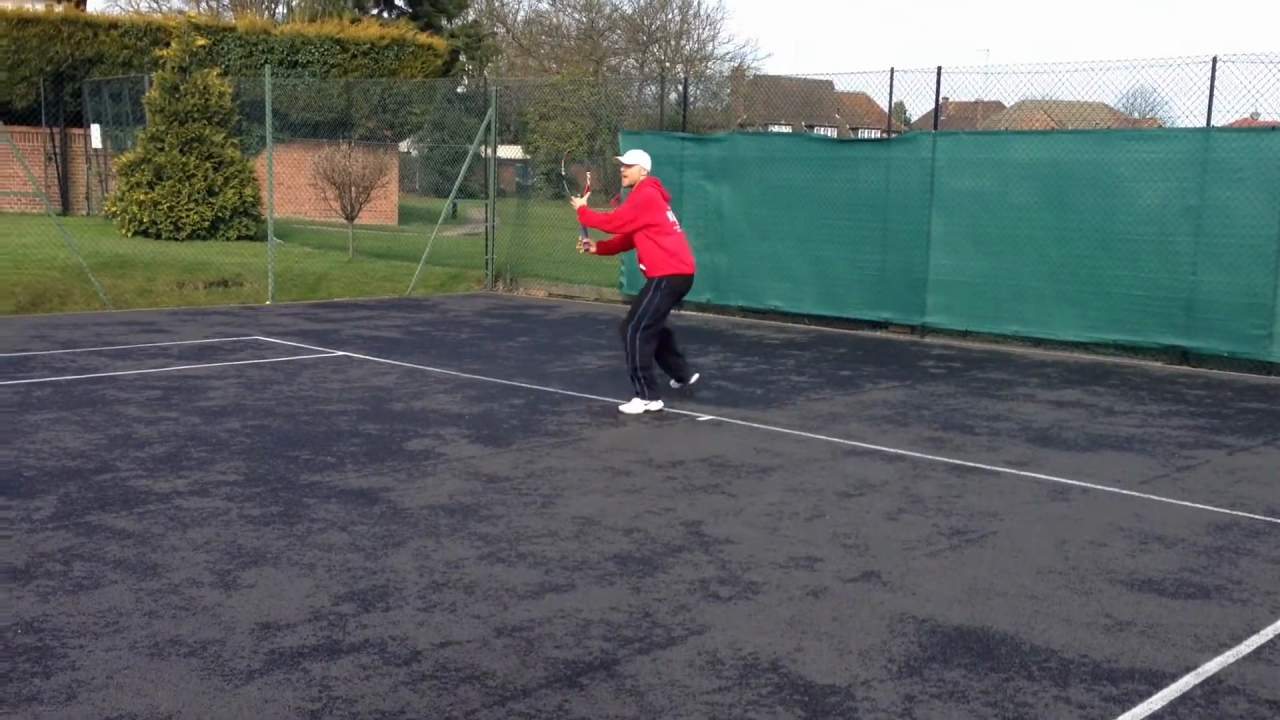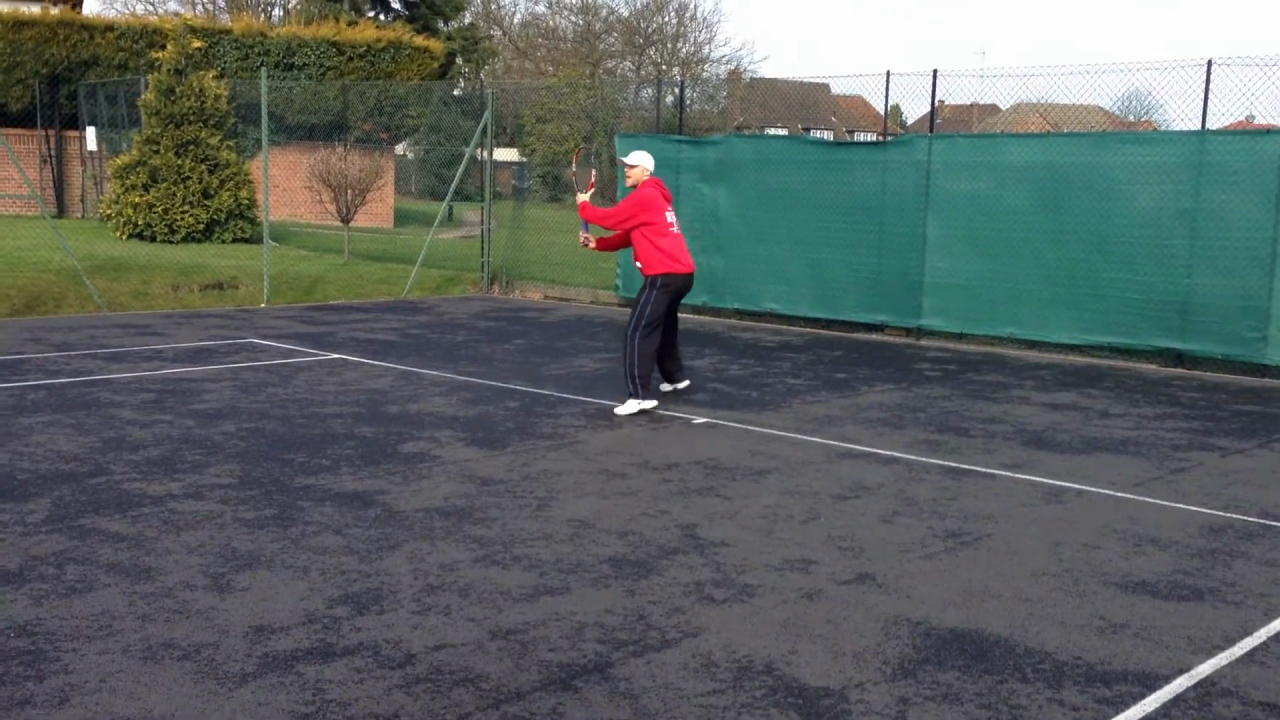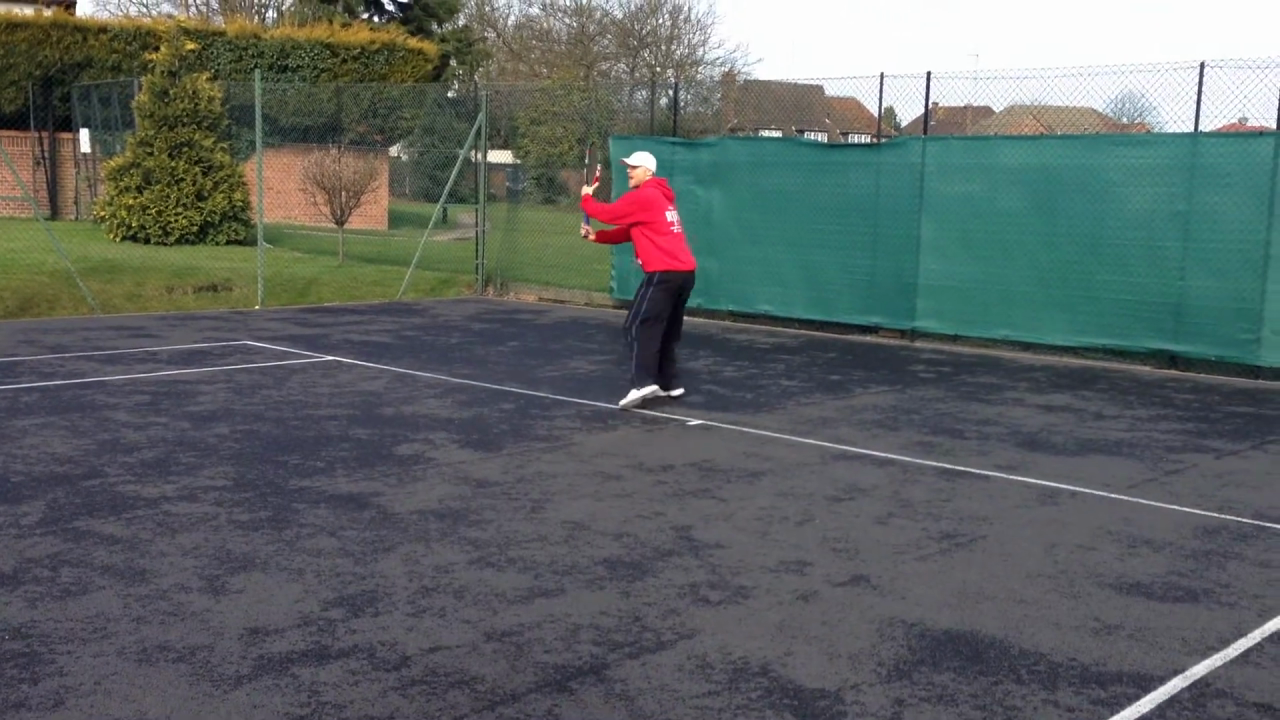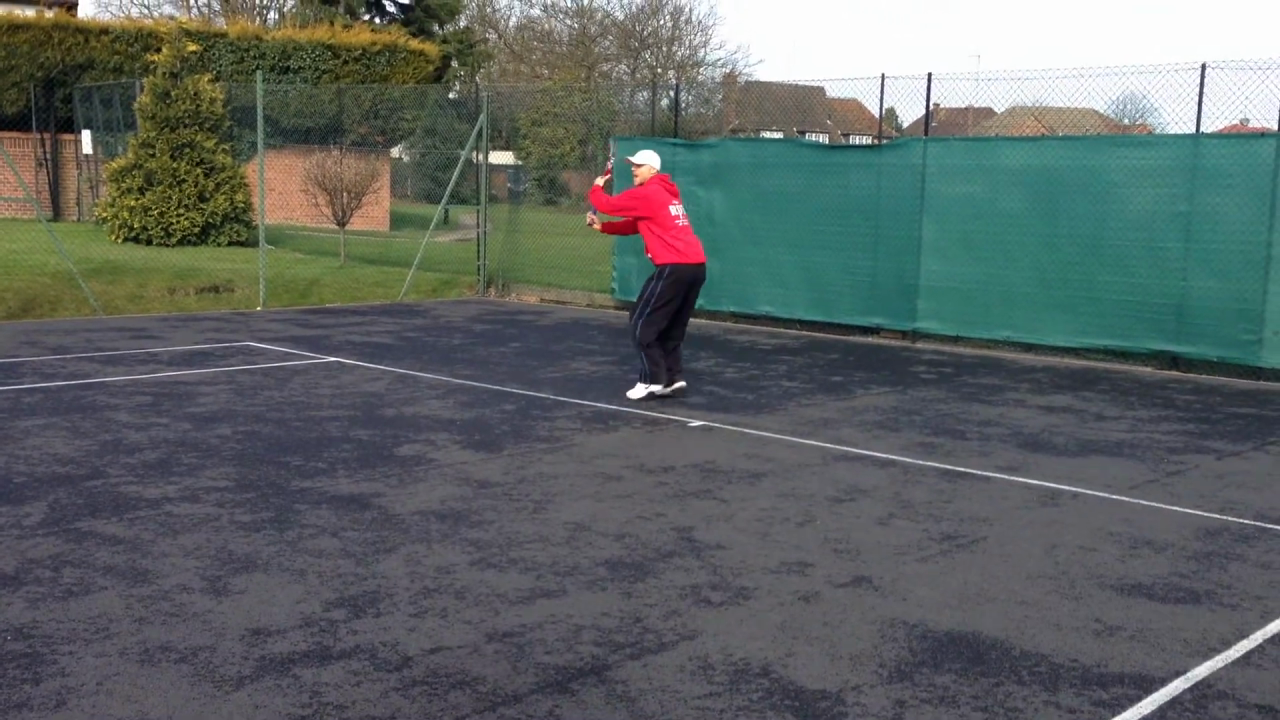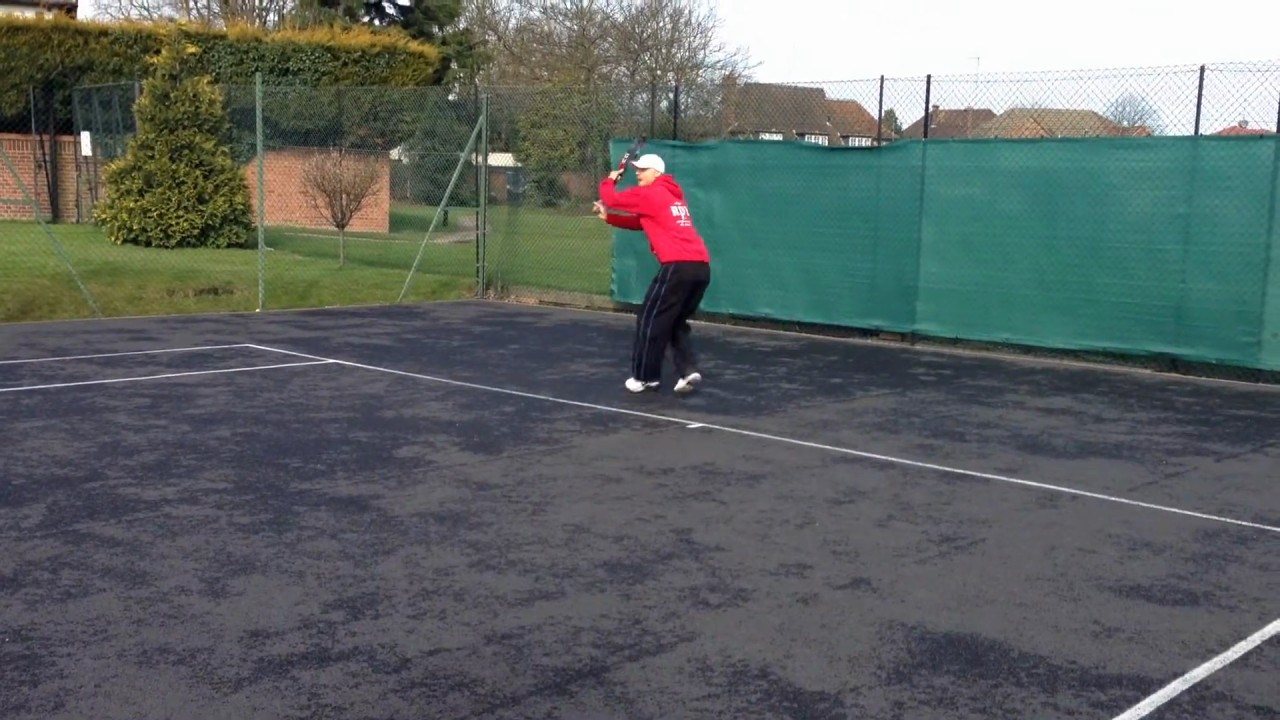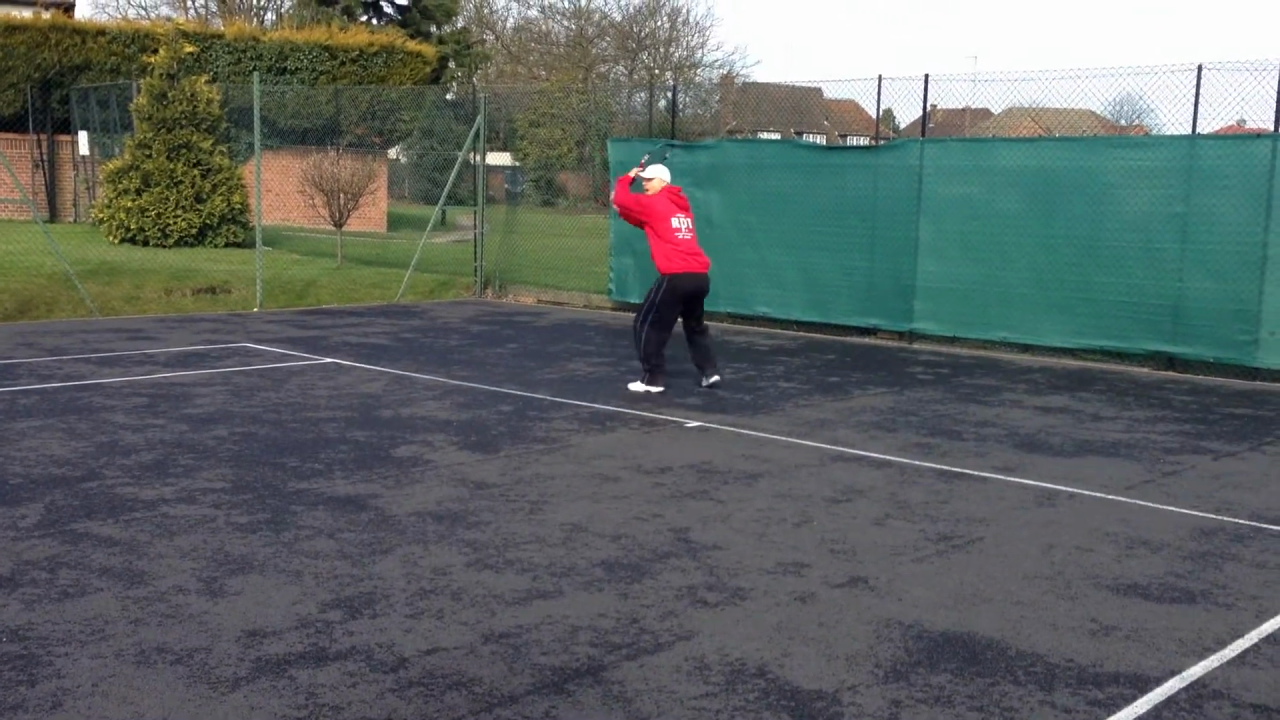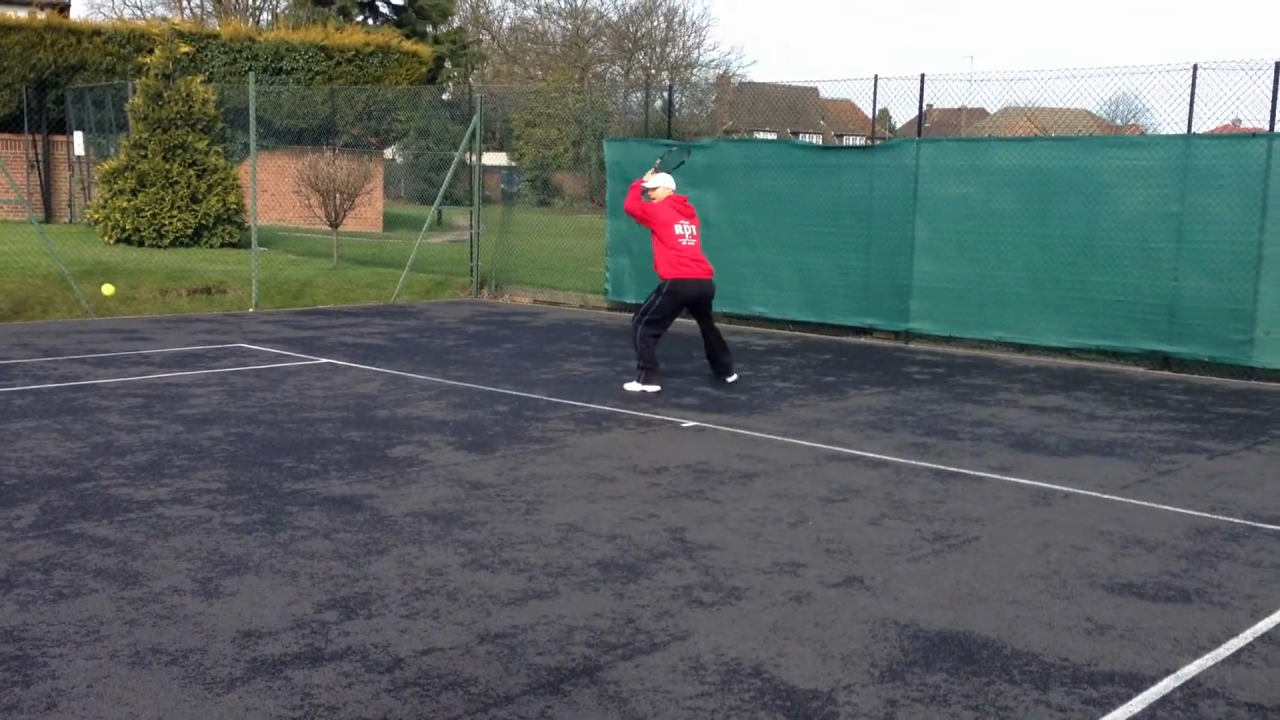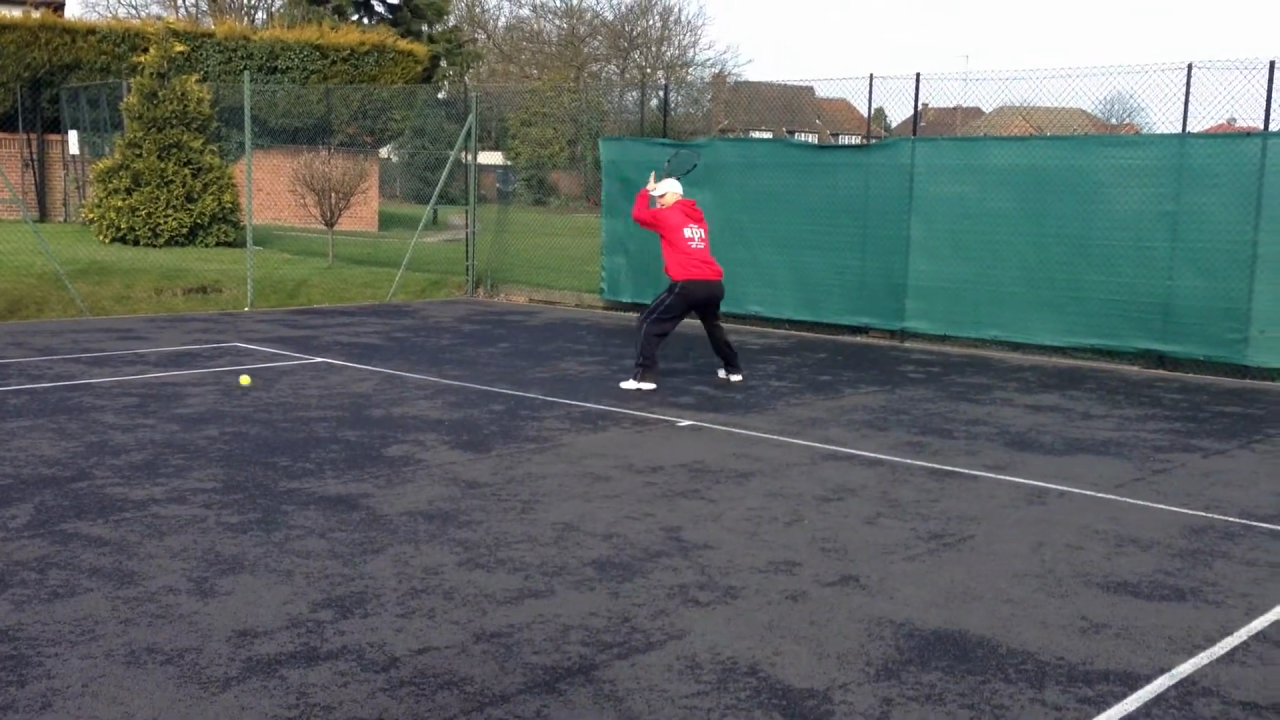
dt=0.1s
person 1, frame 1
left shoulder: (645, 196)
right shoulder: (646, 196)
left elbow: (614, 222)
right elbow: (629, 238)
left wrist: (582, 210)
right wrist: (598, 247)
left hip: (669, 275)
right hip: (679, 273)
left knee: (634, 330)
right knee: (652, 327)
left ankle: (647, 396)
right ankle: (682, 373)
person 1, frame 2
left shoulder: (644, 197)
right shoulder: (654, 197)
left elbow: (609, 218)
right elbow: (628, 235)
left wrist: (583, 205)
right wrist: (596, 243)
left hip: (663, 275)
right hip: (683, 274)
left knee: (639, 332)
right knee: (663, 327)
left ankle: (640, 395)
right ankle: (675, 377)
person 1, frame 3
left shoulder: (643, 196)
right shoulder: (658, 197)
left elbow: (608, 214)
right elbow: (629, 231)
left wrist: (586, 199)
right wrist: (596, 236)
left hip: (663, 272)
right hip: (685, 272)
left knee: (638, 326)
right knee: (666, 327)
left ankle: (643, 384)
right ankle: (670, 383)
person 1, frame 4
left shoulder: (645, 193)
right shoulder: (667, 194)
left elbow: (607, 206)
right elbow: (633, 223)
left wrist: (596, 188)
right wrist: (602, 226)
left hip: (673, 267)
right hip: (697, 266)
left knee: (642, 320)
right knee: (673, 326)
left ankle: (651, 379)
right ankle: (673, 378)
person 1, frame 5
left shoulder: (647, 194)
right shoulder: (672, 196)
left elbow: (612, 199)
right elbow: (639, 221)
left wrist: (609, 181)
right wrist: (608, 217)
left hip: (677, 267)
right hip: (701, 267)
left knee: (650, 321)
right knee: (677, 323)
left ankle: (645, 377)
right ankle: (688, 370)
person 1, frame 6
left shoulder: (650, 203)
right shoulder: (682, 205)
left elbow: (621, 199)
left wrist: (626, 178)
right wrist: (624, 213)
left hip: (676, 277)
right hip: (700, 276)
left knee: (646, 326)
right knee: (694, 325)
left ankle: (652, 379)
right ankle: (710, 371)
person 1, frame 7
left shoulder: (656, 210)
right shoulder: (690, 213)
left elbow: (631, 206)
left wrist: (639, 184)
left hip: (678, 283)
right hip: (704, 283)
left knee: (643, 325)
right knee: (707, 325)
left ankle: (647, 379)
right ankle: (726, 371)
person 1, frame 8
left shoulder: (664, 216)
right shoulder: (698, 217)
left elbow: (639, 214)
left wrist: (646, 193)
left hip: (687, 285)
right hip: (714, 284)
left knee: (649, 323)
right knee: (712, 324)
left ankle: (643, 377)
right ankle: (733, 369)
